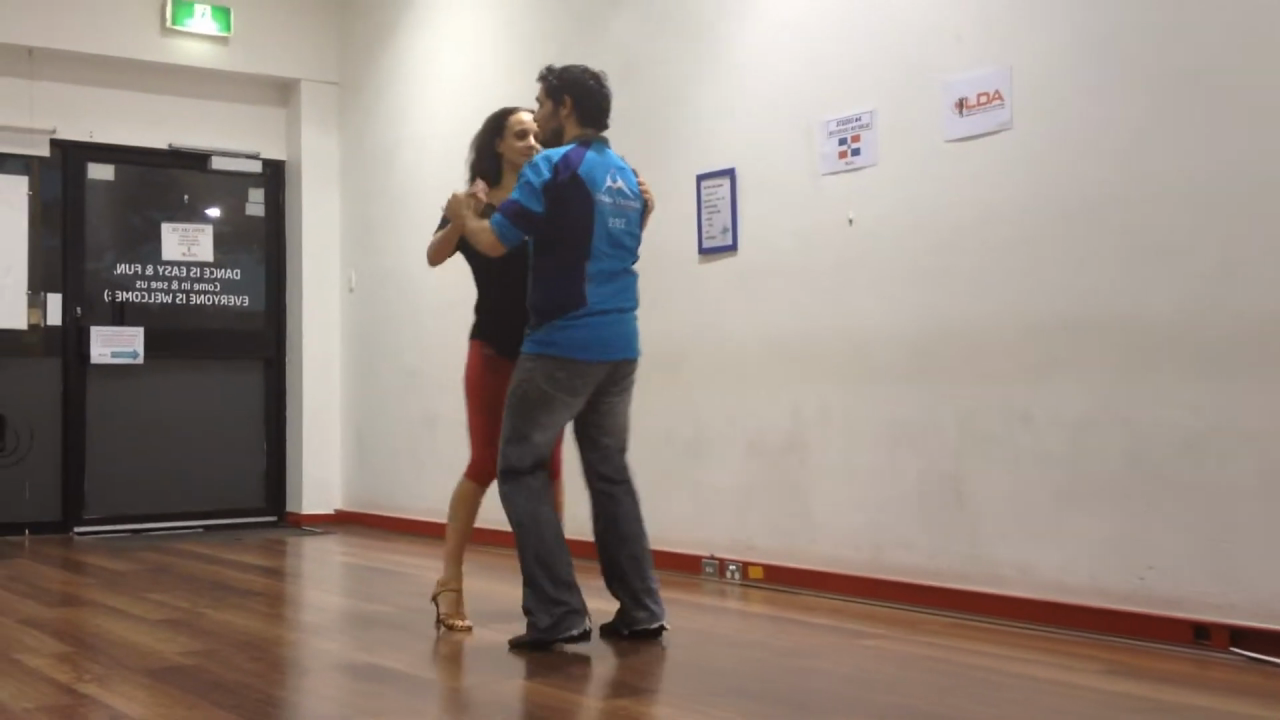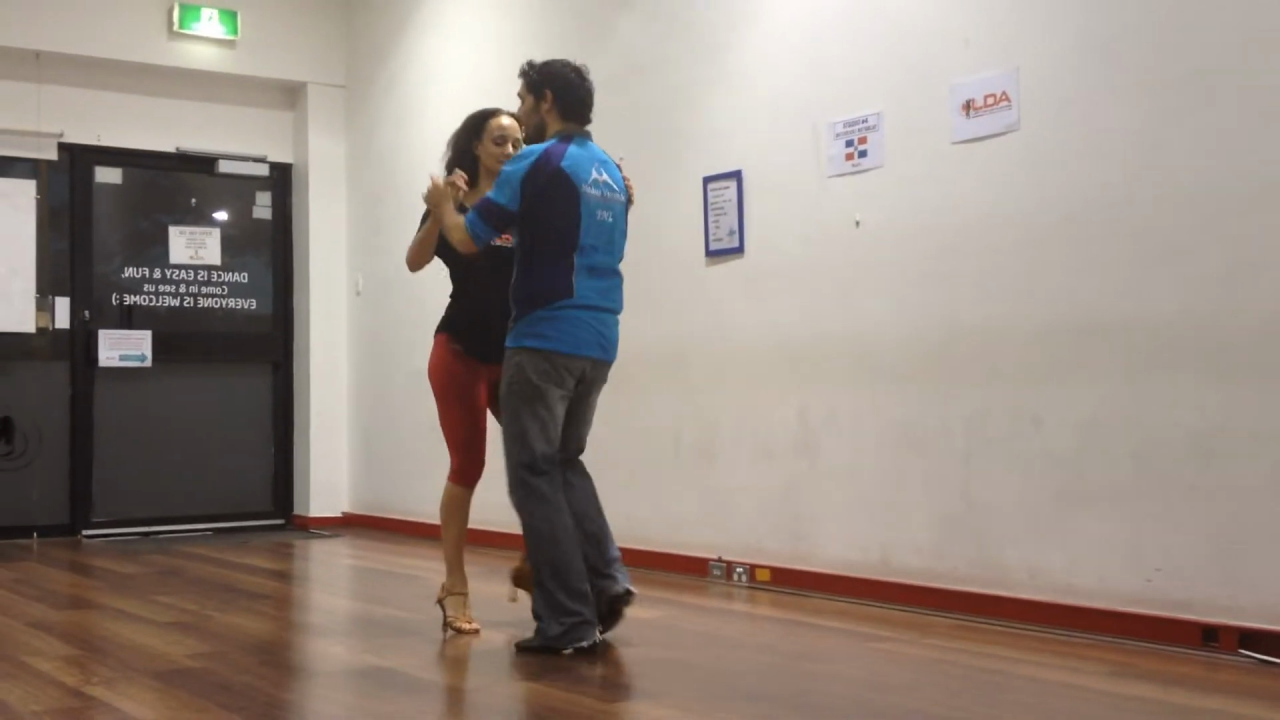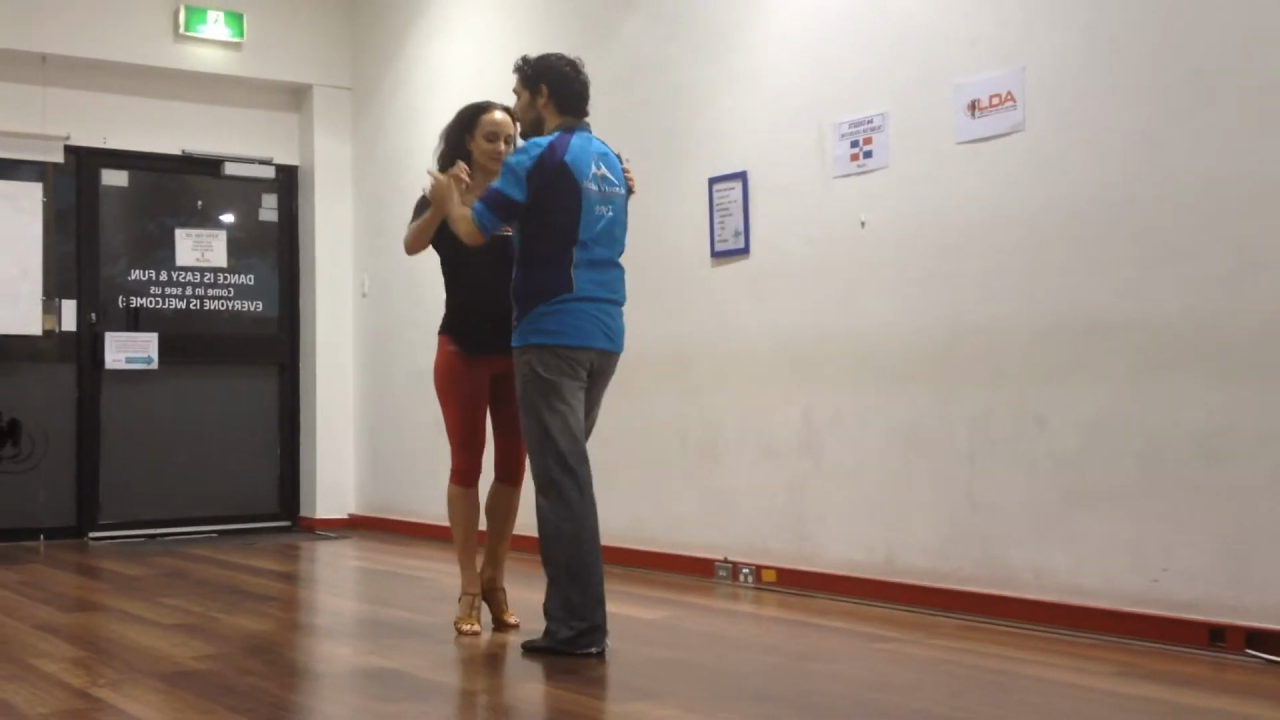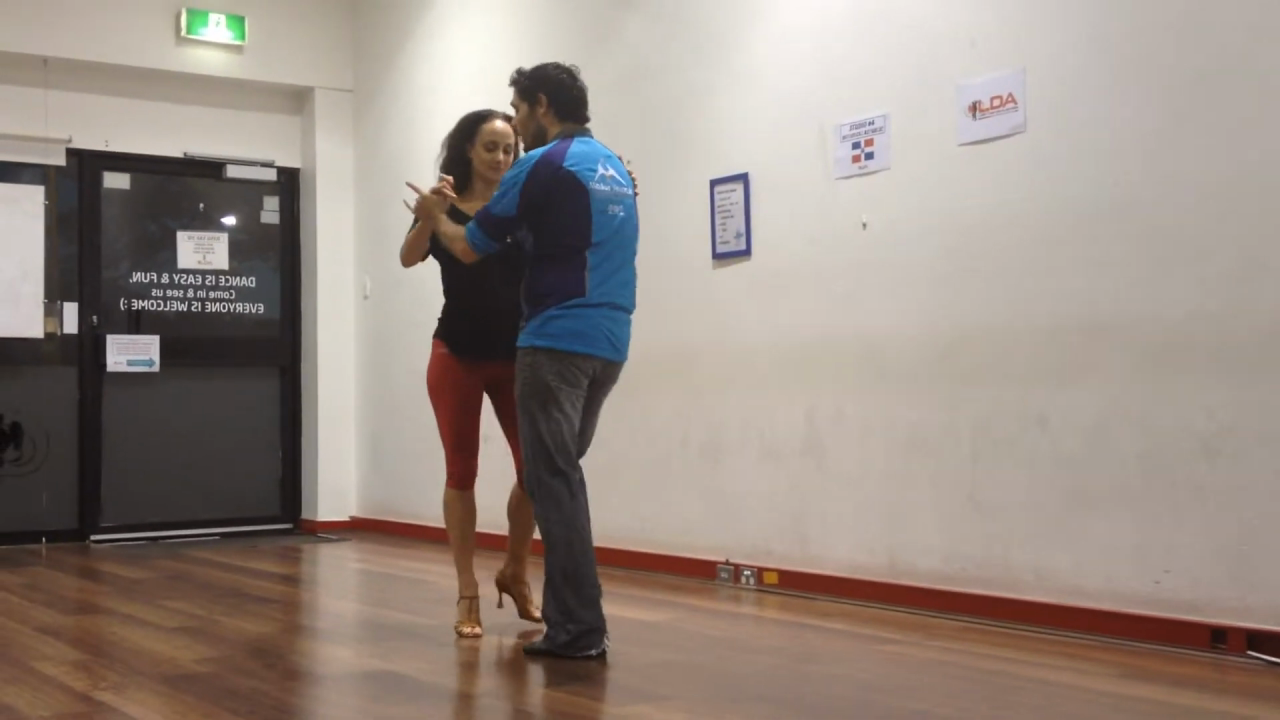
dt=0.3s
person 1, frame 1
left shoulder: (552, 166)
right shoulder: (627, 174)
left elbow: (494, 241)
left wrist: (463, 215)
left hip: (560, 346)
right hip: (619, 347)
left knee: (521, 472)
right knee: (609, 474)
left ankle: (558, 613)
right ankle: (641, 608)
person 1, frame 2
left shoulder: (538, 163)
right shoulder: (609, 169)
left elbow: (468, 238)
left wrist: (444, 206)
left hip: (545, 339)
right hip: (597, 340)
left knee: (536, 476)
right knee: (566, 463)
left ankle: (567, 622)
right ankle: (606, 581)
person 1, frame 3
left shoulder: (540, 155)
right shoulder: (609, 160)
left elbow: (474, 230)
left wrist: (447, 196)
left hip: (552, 334)
right hip: (602, 335)
left knee: (562, 477)
right knee: (561, 470)
left ankle: (578, 626)
right ankle: (575, 612)
person 1, frame 4
left shoulder: (545, 165)
right shoulder: (614, 166)
left elbow: (471, 247)
left wrist: (438, 216)
left hip: (558, 340)
right hip: (608, 343)
left knee: (551, 483)
right knee: (560, 476)
left ankle: (577, 629)
right ankle: (575, 617)
person 2, frame 1
right shoulder: (476, 207)
right elbow: (435, 256)
right wrist: (462, 218)
right hip: (493, 353)
left knee: (548, 466)
right knee: (484, 466)
right ankle: (449, 583)
person 2, frame 2
right shoulder: (450, 208)
right elbow: (416, 261)
right wrist: (441, 211)
right hip: (460, 354)
right knee: (467, 467)
right ankle: (454, 586)
person 2, frame 3
right shoulder: (442, 202)
right elbow: (412, 245)
right wrist: (443, 203)
left hip: (518, 351)
right hip: (463, 349)
left knee: (513, 467)
right knee: (466, 466)
left ankle: (493, 579)
right ankle: (469, 588)
person 2, frame 4
right shoulder: (444, 210)
right elbow: (408, 257)
right wrist: (424, 220)
left hip: (516, 356)
right hip: (456, 355)
right knee: (461, 471)
left ankle: (515, 572)
right ankle: (467, 592)
